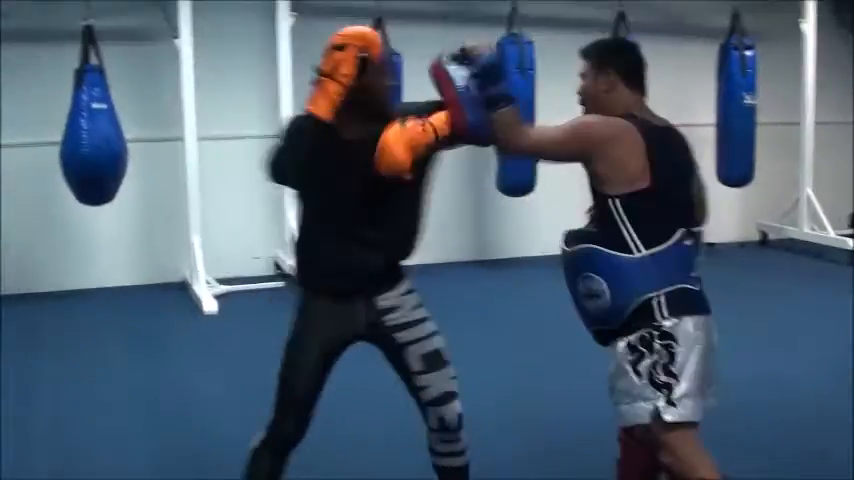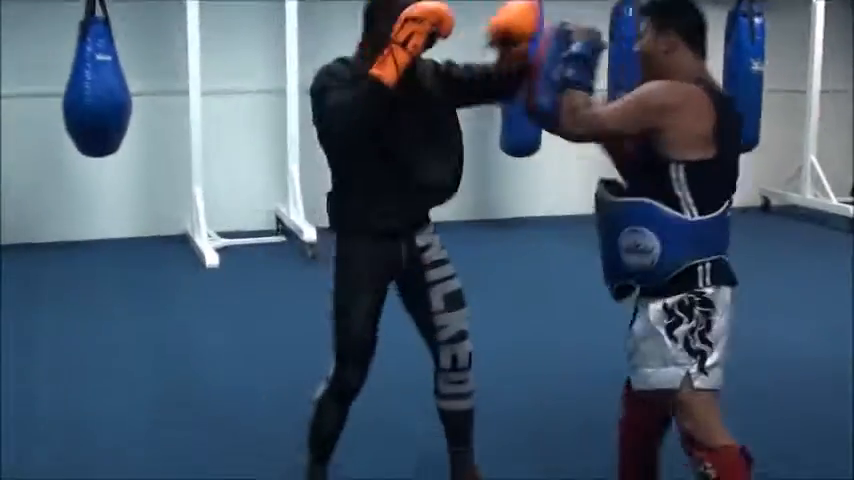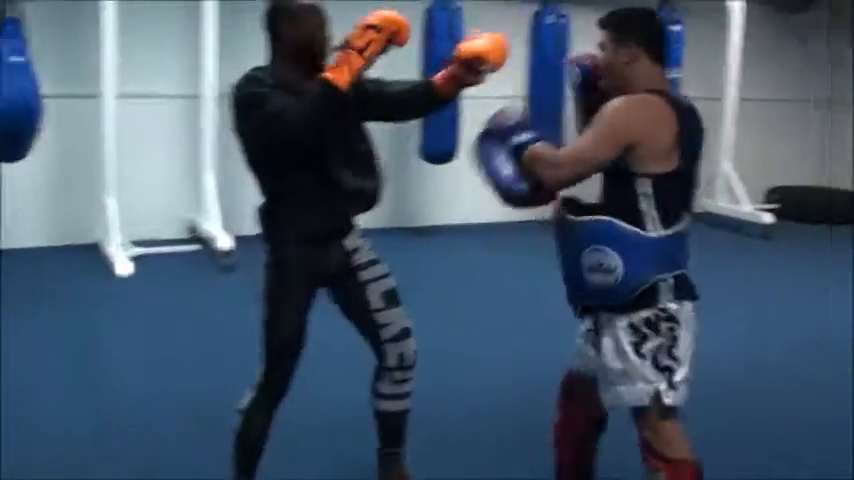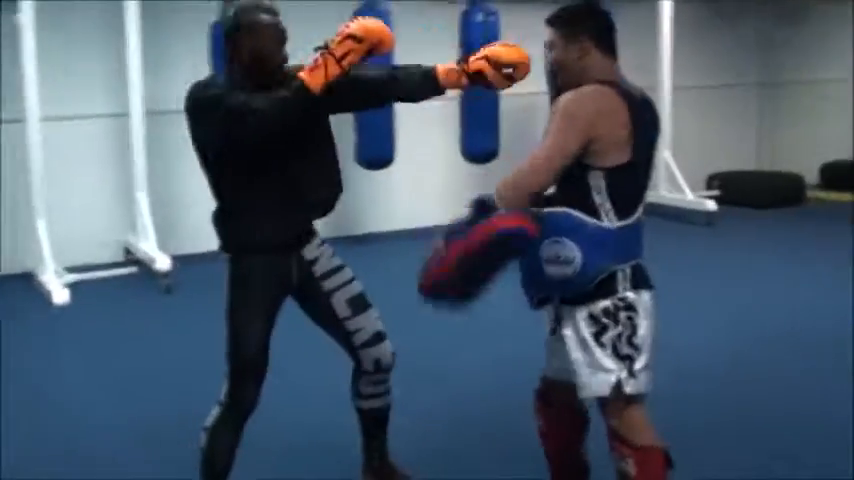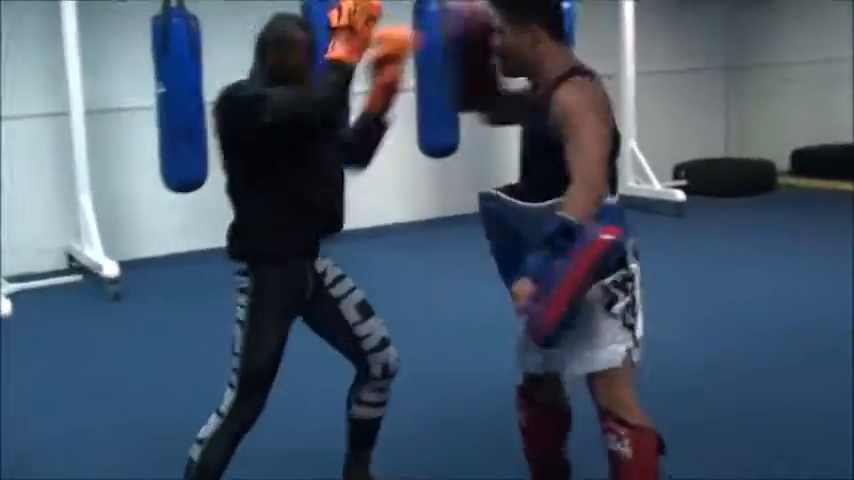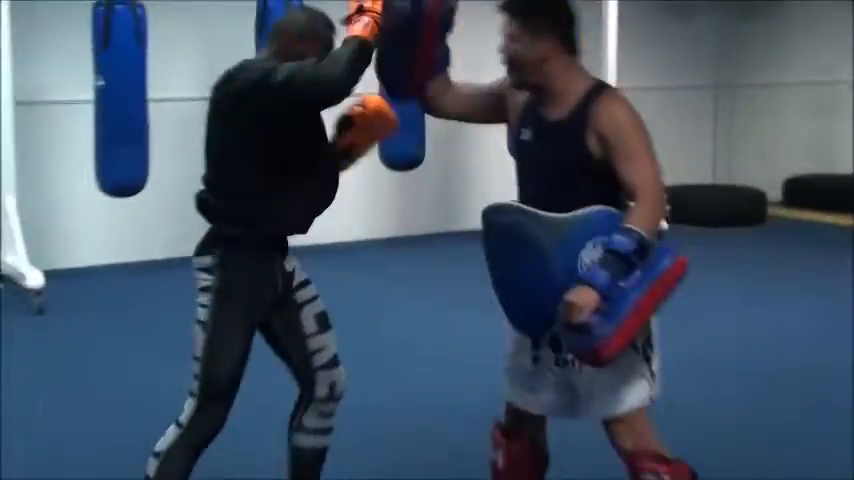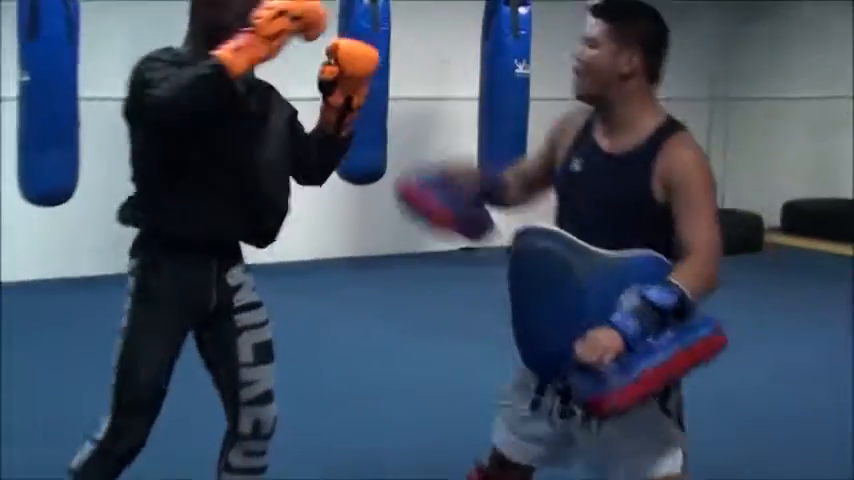
dt=0.2s
person 1, frame 1
left shoulder: (403, 123)
right shoulder: (310, 131)
right elbow: (287, 170)
left wrist: (429, 129)
right wrist: (331, 89)
left hip: (389, 294)
right hip: (327, 301)
left knee: (446, 412)
right knee: (286, 428)
person 1, frame 2
left shoulder: (428, 76)
right shoulder: (337, 83)
left elbow: (500, 82)
right elbow: (345, 128)
left wrist: (514, 52)
right wrist: (396, 54)
left hip: (417, 236)
right hip: (362, 242)
left knee: (455, 354)
right knee: (349, 371)
person 1, frame 3
left shoulder: (337, 81)
right shoulder: (255, 90)
left elbow: (403, 102)
right elbow: (297, 129)
left wrist: (458, 74)
right wrist: (351, 61)
left hip: (343, 238)
right hip: (293, 248)
left knee: (398, 349)
right knee: (277, 374)
person 1, frame 4
left shoulder: (295, 84)
right shoulder: (208, 100)
left elbow: (381, 84)
right elbow: (268, 121)
left wrist: (464, 73)
right wrist: (329, 64)
left hip: (305, 247)
right hip: (254, 260)
left knee: (375, 354)
right knee: (243, 390)
person 1, frame 5
left shoulder: (294, 100)
right shoulder: (240, 101)
left elbow: (353, 152)
right elbow: (316, 108)
left wrist: (383, 88)
right wrist: (348, 42)
left hip: (309, 261)
right hip: (266, 270)
left knee: (381, 361)
right knee: (245, 399)
person 1, frame 6
left shoulder: (291, 102)
right shoulder: (248, 82)
left elbow: (309, 172)
right elbow: (327, 81)
left wrist: (351, 141)
left hip: (275, 259)
right hip: (232, 262)
left knee: (324, 383)
right knee: (210, 403)
person 1, frame 7
left shoulder: (259, 97)
right shoulder: (162, 70)
left elbow: (310, 166)
right elbow: (165, 110)
left wrist: (342, 101)
left hip: (227, 269)
right hip: (165, 267)
left knee: (255, 417)
right knee: (129, 423)
person 2, frame 1
left shoulder: (605, 132)
right shoulder: (669, 139)
left elbow: (516, 140)
right elbow: (694, 214)
left wrist: (490, 76)
left hip: (654, 316)
right hip: (669, 306)
left knee: (673, 442)
right knee: (640, 433)
person 2, frame 2
left shoulder: (668, 97)
right shoulder: (713, 104)
left elbow: (574, 123)
left wrist: (576, 53)
right wrist: (615, 142)
left hip: (687, 284)
right hip: (672, 279)
left knee: (694, 409)
right knee: (643, 390)
person 2, frame 3
left shoulder: (631, 110)
right shoulder: (677, 112)
left elbow: (555, 170)
right elbow: (598, 161)
left wrist: (513, 132)
right wrist: (592, 94)
left hip: (648, 297)
right hip: (622, 291)
left knee: (656, 420)
right knee: (579, 390)
person 2, frame 4
left shoulder: (585, 102)
right shoulder: (636, 103)
left elbow: (534, 177)
left wrist: (466, 234)
left hip: (606, 286)
right hip: (582, 280)
left knee: (621, 409)
right knee: (556, 392)
person 2, frame 5
left shoulder: (575, 96)
right shoulder: (545, 90)
left elbow: (586, 188)
right elbow: (494, 110)
left wrist: (541, 270)
left hip: (592, 270)
left knee: (611, 393)
right knee: (538, 387)
person 2, frame 6
left shoulder: (607, 112)
right shoulder: (518, 100)
left elbow: (649, 205)
right elbow: (442, 99)
left hip: (606, 292)
left knee: (635, 441)
right knee: (520, 420)
person 2, frame 7
left shoulder: (676, 155)
right shoulder: (570, 128)
left elbow: (702, 268)
right elbow: (520, 185)
left wrist: (625, 333)
right wrist: (475, 183)
